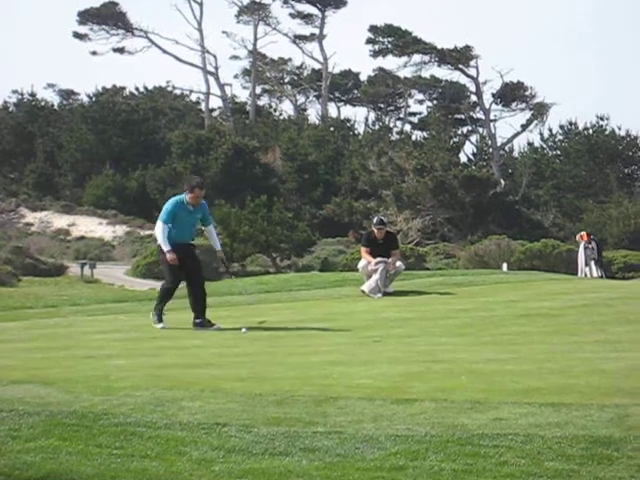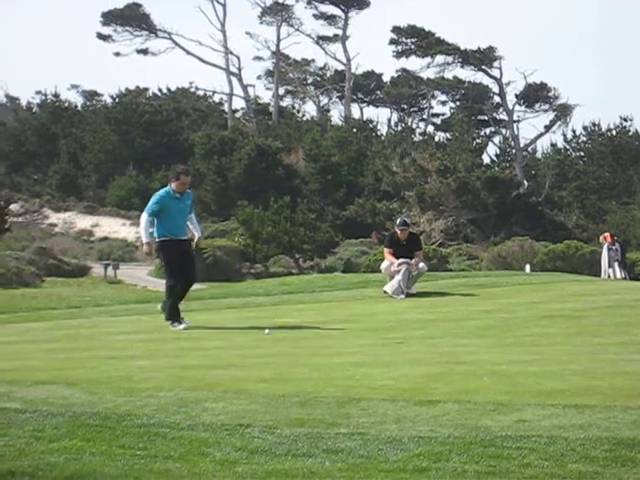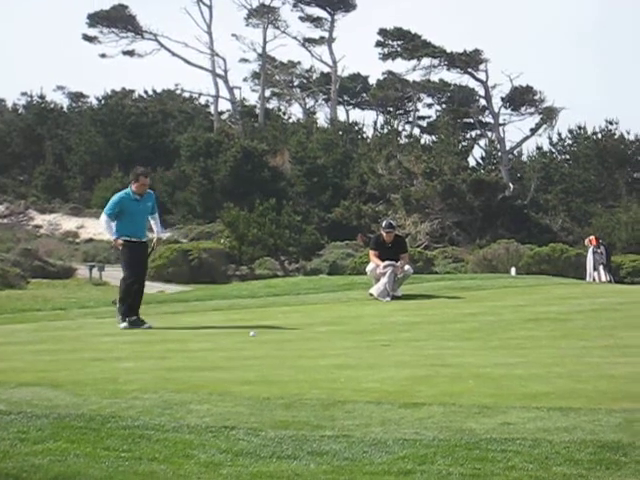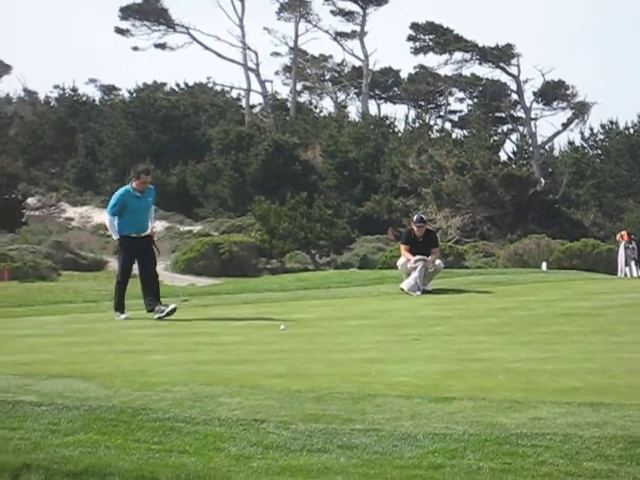
dt=0.5s
person 1, frame 1
left shoulder: (202, 206)
right shoulder: (173, 204)
left elbow: (208, 227)
right elbow: (160, 228)
left wrist: (218, 249)
right wrist: (168, 251)
left hip: (187, 246)
right hip: (169, 246)
left knee: (197, 280)
right knee: (172, 280)
left ankle: (199, 318)
right ankle: (157, 312)
person 1, frame 2
left shoulder: (189, 195)
right shoulder: (161, 196)
right elbow: (145, 218)
left wrist: (198, 233)
right wrist: (146, 241)
left hip: (184, 242)
right hip: (166, 243)
left knee: (190, 277)
right knee: (173, 280)
left ankle: (169, 307)
right ankle: (173, 318)
person 1, frame 3
left shoulder: (150, 196)
right shoulder: (120, 198)
left elbow: (154, 215)
right elbow: (104, 219)
left wrist: (158, 234)
right wrist: (114, 238)
left hip: (142, 243)
right hip: (126, 244)
left knee: (139, 280)
right knee: (129, 278)
left ankle: (132, 316)
right ankle: (122, 315)
person 1, frame 4
left shoulder: (151, 191)
right shoulder: (122, 195)
right elbow: (109, 217)
right wrist: (116, 237)
left hip: (145, 238)
right hip: (127, 240)
left knee: (150, 272)
right knee: (123, 275)
left ankle: (154, 305)
right ankle: (119, 309)
